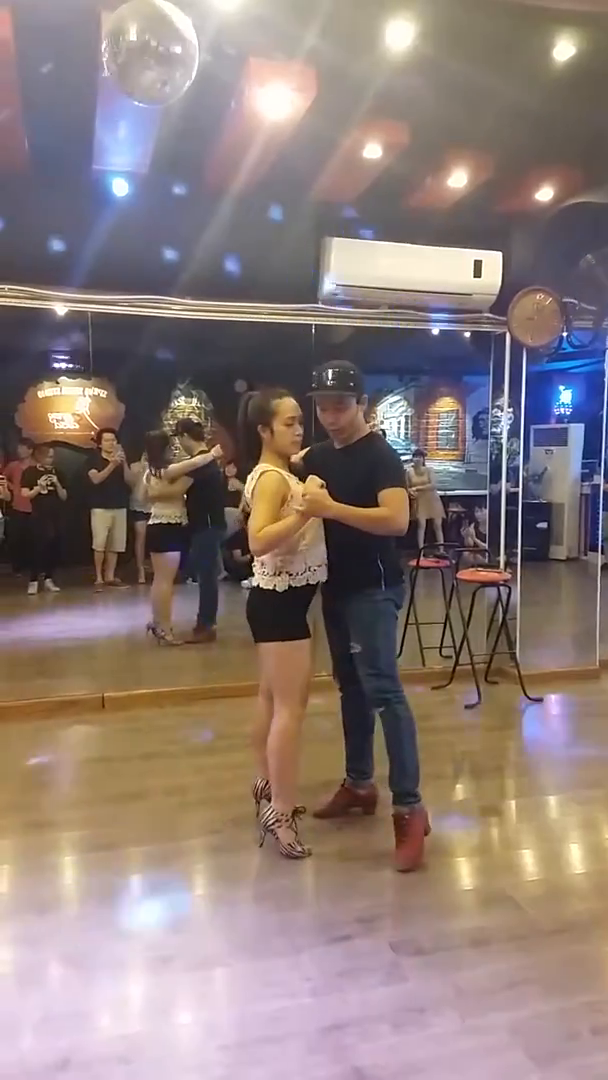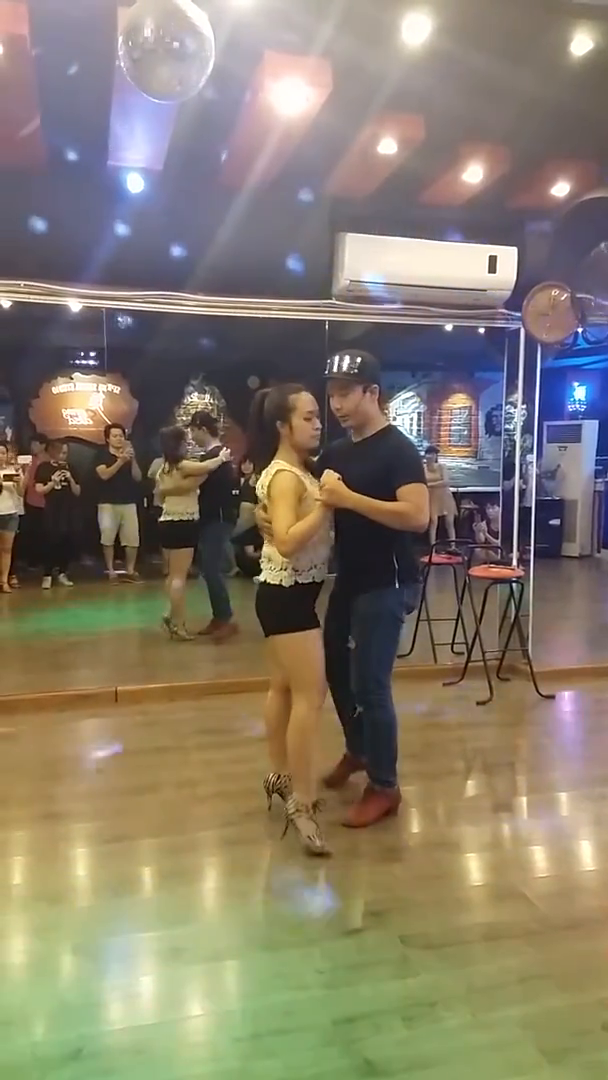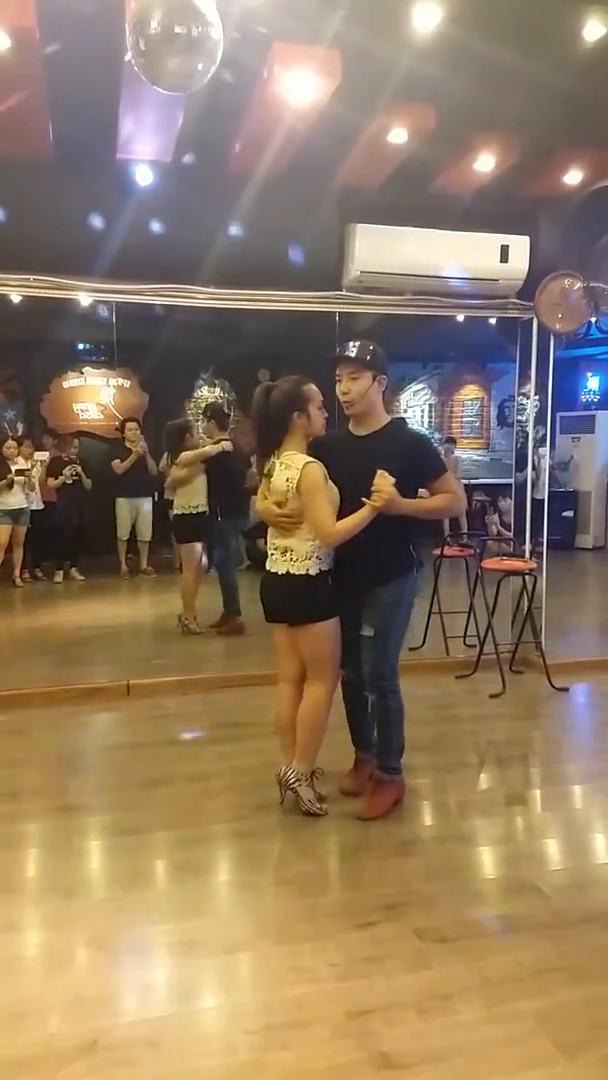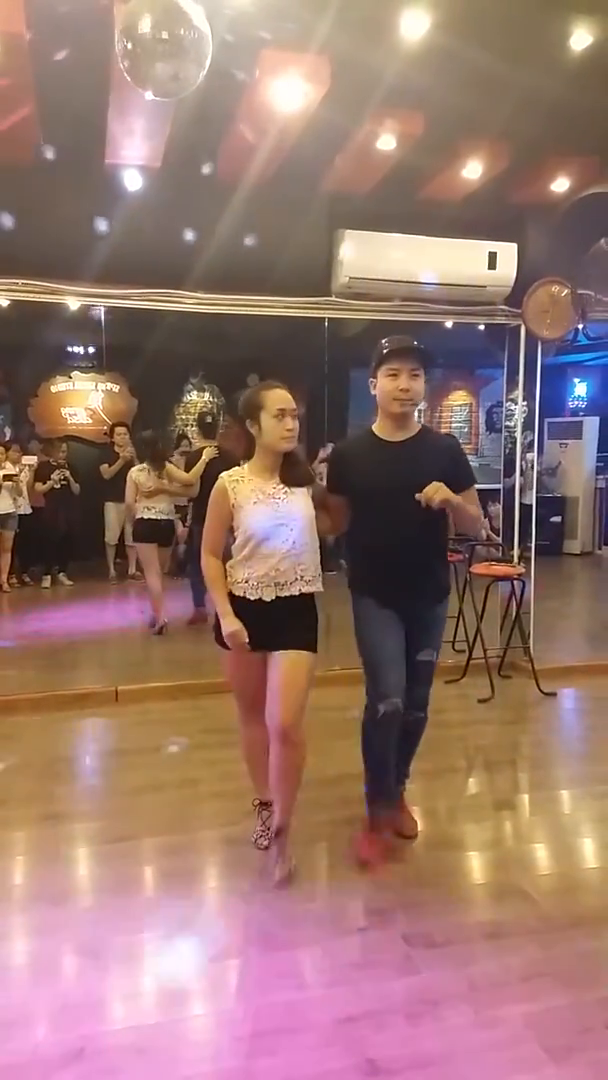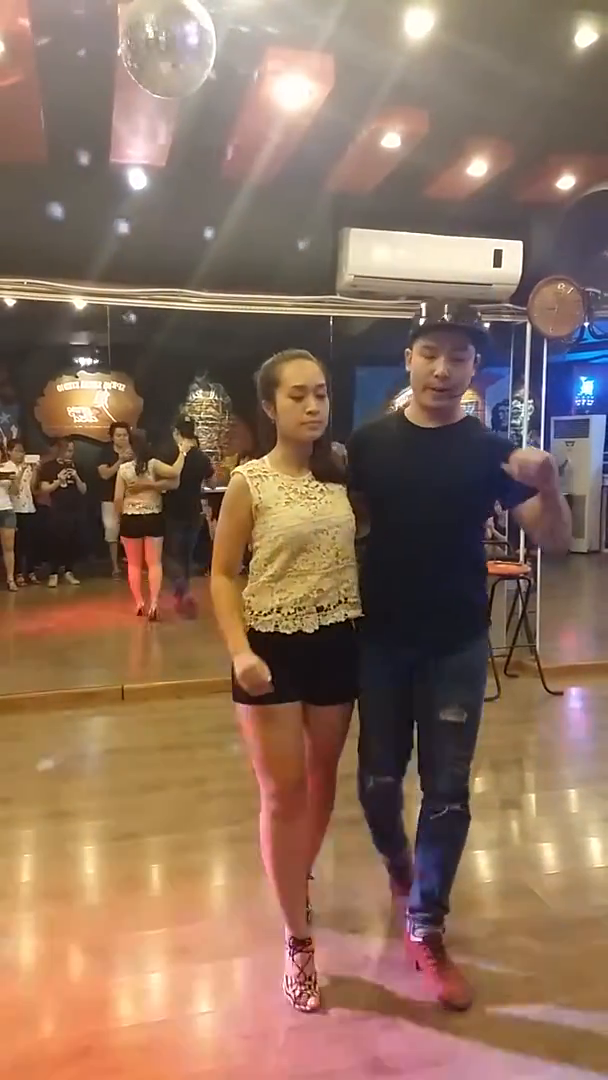
dt=1s
person 1, frame 1
left shoulder: (380, 455)
right shoulder: (316, 457)
left elbow: (397, 520)
left wrist: (331, 507)
left hip: (373, 588)
right hip: (335, 586)
left knee: (383, 690)
right knee: (350, 686)
left ankle: (409, 809)
right ankle: (359, 783)
person 1, frame 2
left shoulder: (398, 451)
right shoulder: (338, 452)
left elbow: (418, 517)
left wrist: (350, 499)
left hip: (386, 584)
right hip: (348, 579)
left knee: (370, 683)
right knee: (335, 667)
left ankle: (384, 786)
right ankle: (358, 750)
person 1, frame 3
left shoulder: (409, 443)
right shoulder: (327, 446)
left elbow: (454, 502)
left wrist: (400, 505)
right wrist: (267, 507)
left hip: (391, 577)
right hip: (344, 574)
left knee: (379, 674)
right knee: (351, 672)
left ankle: (390, 775)
right ankle: (364, 756)
person 1, frame 4
left shoulder: (445, 451)
right shoulder: (348, 454)
left elbow: (474, 524)
right elbow: (338, 520)
left wrist: (450, 501)
left hip: (429, 596)
right hip: (373, 595)
left knee: (416, 705)
right knee: (387, 702)
left ankle: (395, 793)
right ankle: (377, 812)
person 1, frame 5
left shoulder: (490, 449)
right shoulder: (370, 442)
left elbow: (554, 537)
left wrist: (547, 486)
left hip: (458, 641)
right hip: (381, 635)
left knee: (447, 786)
right knee: (378, 776)
left ankle: (425, 927)
right ankle: (397, 858)
person 2, frame 1
left shoulder: (283, 472)
right shoulder: (269, 478)
right elbow: (258, 541)
right wrist: (304, 511)
left hip: (279, 596)
right hip: (279, 599)
left knee: (271, 697)
right knee: (290, 705)
left ankle: (266, 785)
right ankle: (280, 812)
person 2, frame 2
left shoulder: (295, 469)
right shoulder: (284, 476)
right elbow: (286, 542)
right wrist: (326, 506)
left hip: (286, 592)
right hip: (288, 594)
left knee: (283, 687)
right knee: (309, 697)
left ankle: (279, 775)
right ankle: (302, 803)
person 2, frame 3
left shoulder: (274, 463)
right shoulder: (310, 468)
left elbow: (262, 508)
right elbow: (329, 534)
right wrist: (374, 506)
left hip: (276, 580)
right hip: (305, 583)
left knee: (291, 679)
right knee: (322, 680)
left ankle: (291, 769)
right ankle: (301, 773)
person 2, frame 4
left shoulder: (305, 481)
right shoulder: (230, 484)
right elbow: (211, 557)
right wrist: (224, 615)
left hip: (295, 611)
right hip: (243, 610)
left knee: (285, 725)
right knee: (251, 715)
left ankle: (282, 825)
right ankle: (265, 805)
person 2, frame 5
left shoulder: (341, 476)
right shoulder: (249, 482)
left elbow: (362, 542)
right elbow: (222, 575)
right wrist: (239, 650)
left hip: (335, 643)
right hip: (271, 649)
left knee: (320, 780)
right knee: (283, 794)
left ankle: (298, 877)
right ankle: (297, 941)
